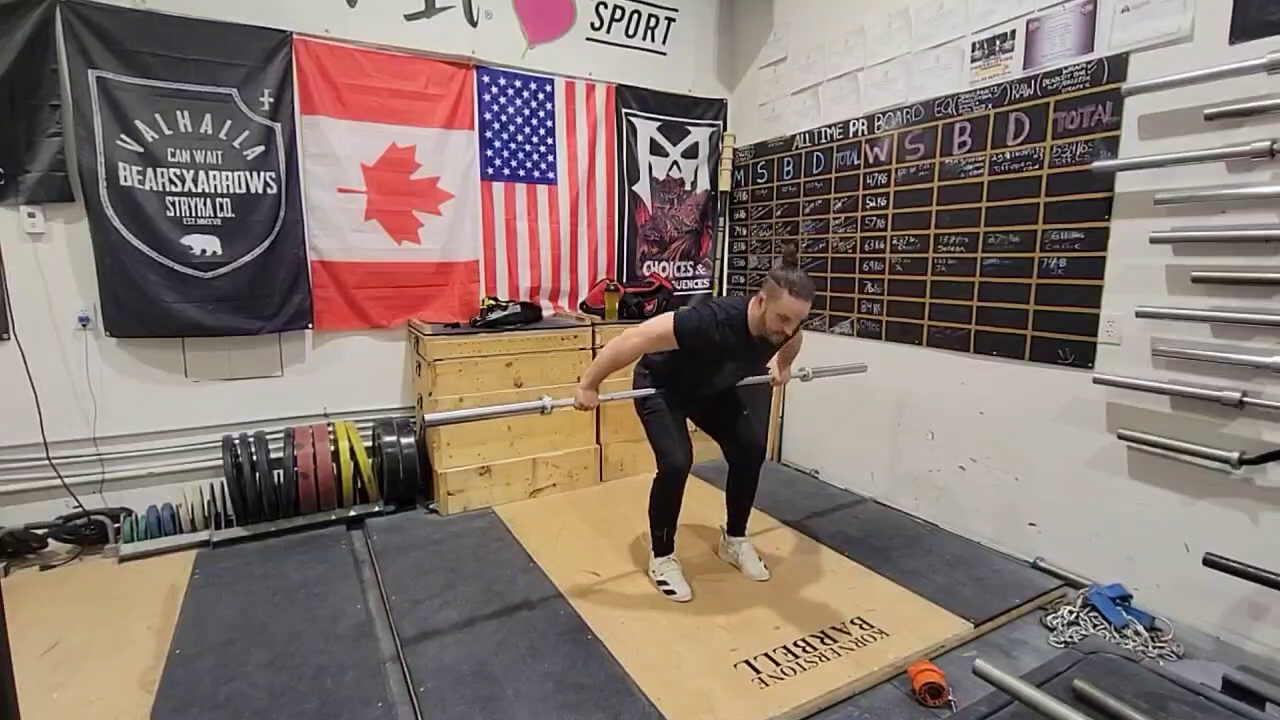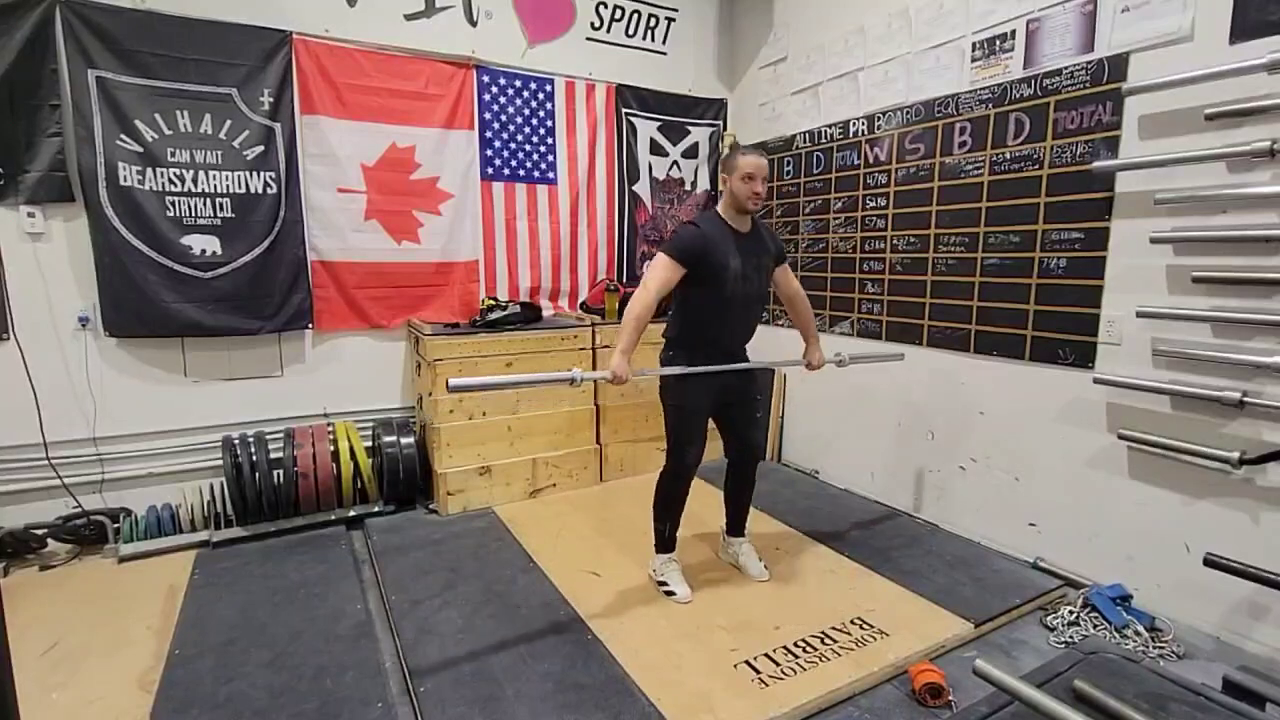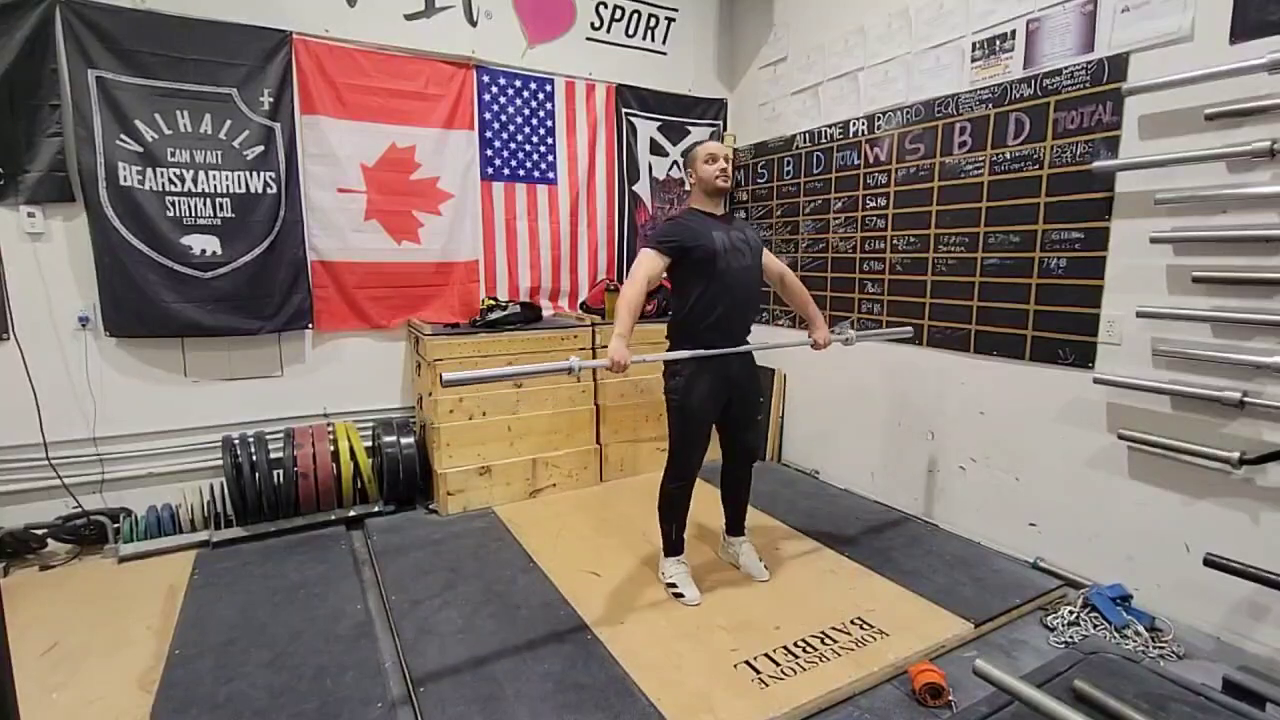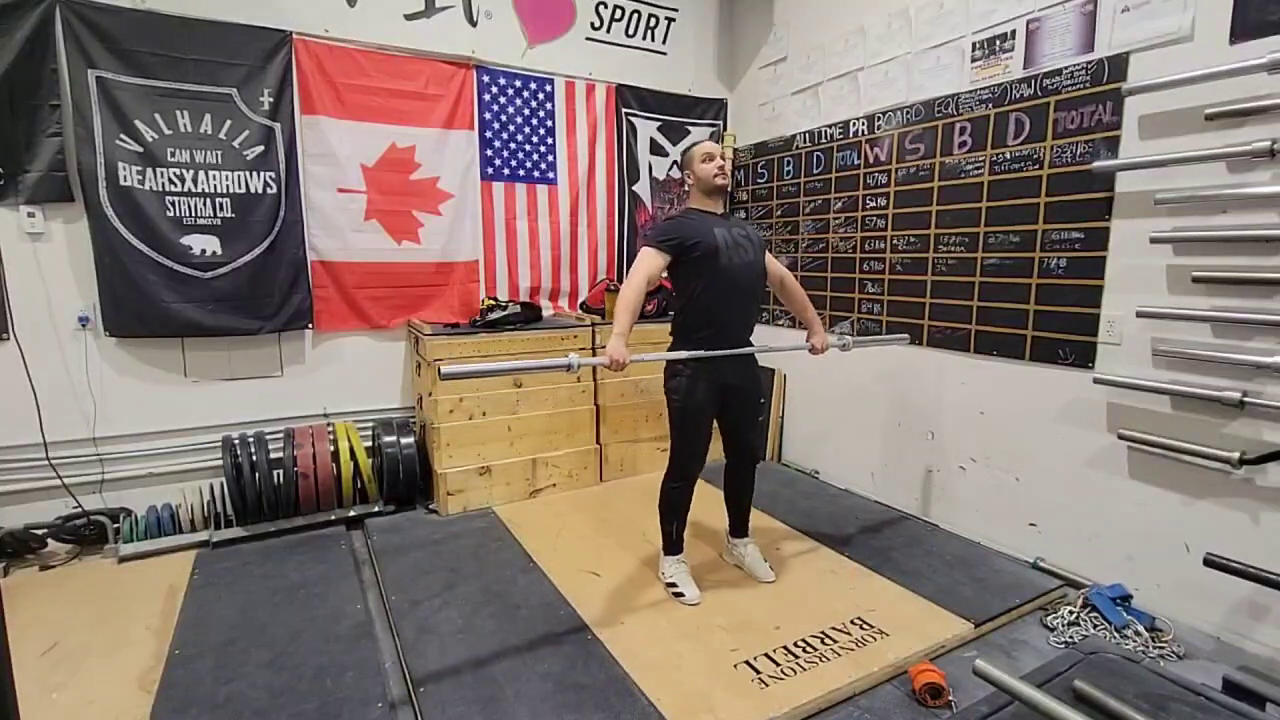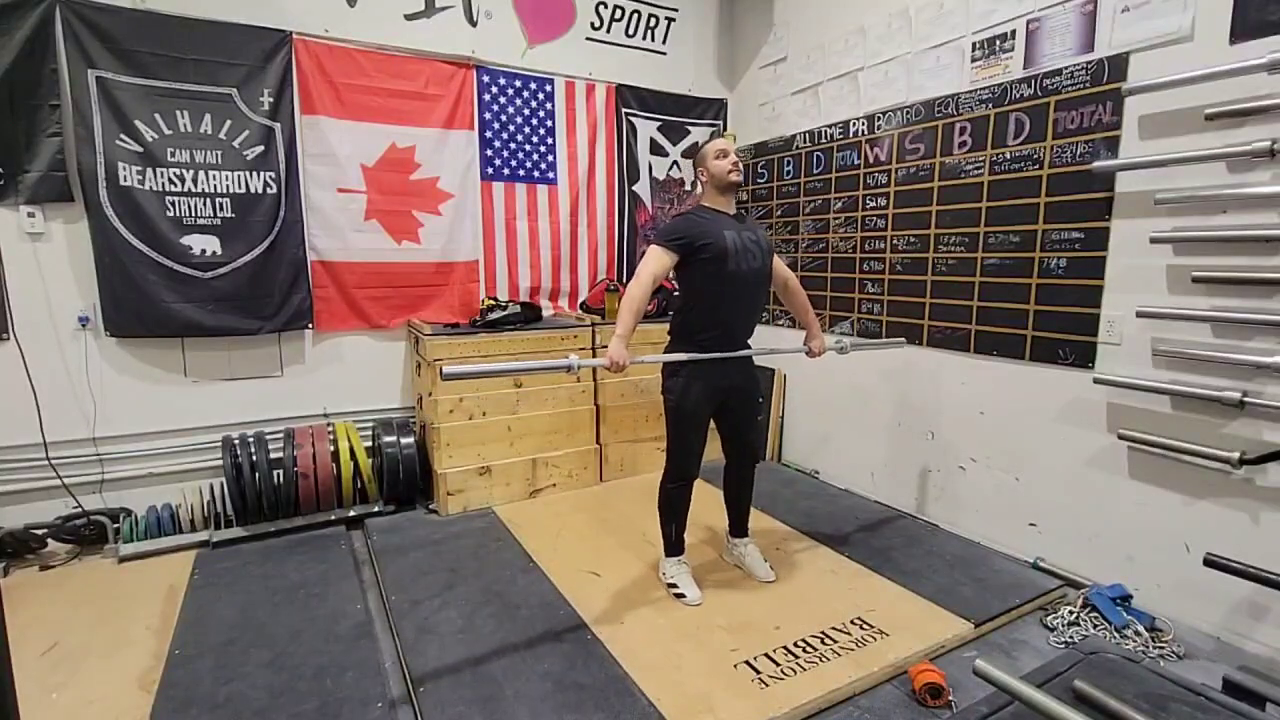
dt=0.4s
person 1, frame 1
left shoulder: (780, 324)
right shoulder: (711, 321)
right elbow: (634, 339)
left wrist: (783, 367)
right wrist: (589, 384)
left hip: (712, 388)
right hip: (661, 385)
left knee: (750, 449)
right knee: (676, 462)
left ankle: (734, 539)
right ankle: (662, 558)
person 1, frame 2
left shoulder: (767, 241)
right shoulder: (696, 236)
left elbow: (792, 294)
right elbow: (650, 291)
left wrist: (812, 344)
right wrist: (622, 353)
left hip: (734, 364)
right hip: (687, 367)
left knee: (748, 453)
right knee: (683, 460)
left ankle: (734, 540)
right ankle: (664, 557)
person 1, frame 3
left shoulder: (745, 231)
right shoulder: (678, 229)
left elbow: (782, 276)
right elbow: (638, 281)
left wrist: (817, 321)
right wrist: (620, 340)
left hip: (740, 361)
right hip: (693, 366)
left knee: (743, 454)
right knee: (684, 464)
left ankle: (734, 539)
right ankle: (672, 558)
person 1, frame 4
left shoulder: (745, 231)
right shoulder: (677, 228)
left elbow: (781, 279)
right elbow: (638, 279)
left wrist: (815, 326)
right wrist: (619, 338)
left hip: (741, 361)
right hip: (694, 366)
left knee: (745, 455)
right knee: (686, 464)
left ankle: (739, 541)
right ankle: (672, 558)
person 1, frame 5
left shoulder: (754, 229)
right shoulder: (688, 226)
left elbow: (785, 281)
right elbow: (645, 278)
left wrist: (813, 330)
right wrist: (620, 340)
left hip: (738, 363)
right hip: (691, 367)
left knee: (745, 455)
right knee: (683, 466)
left ankle: (738, 541)
right ankle: (673, 559)
